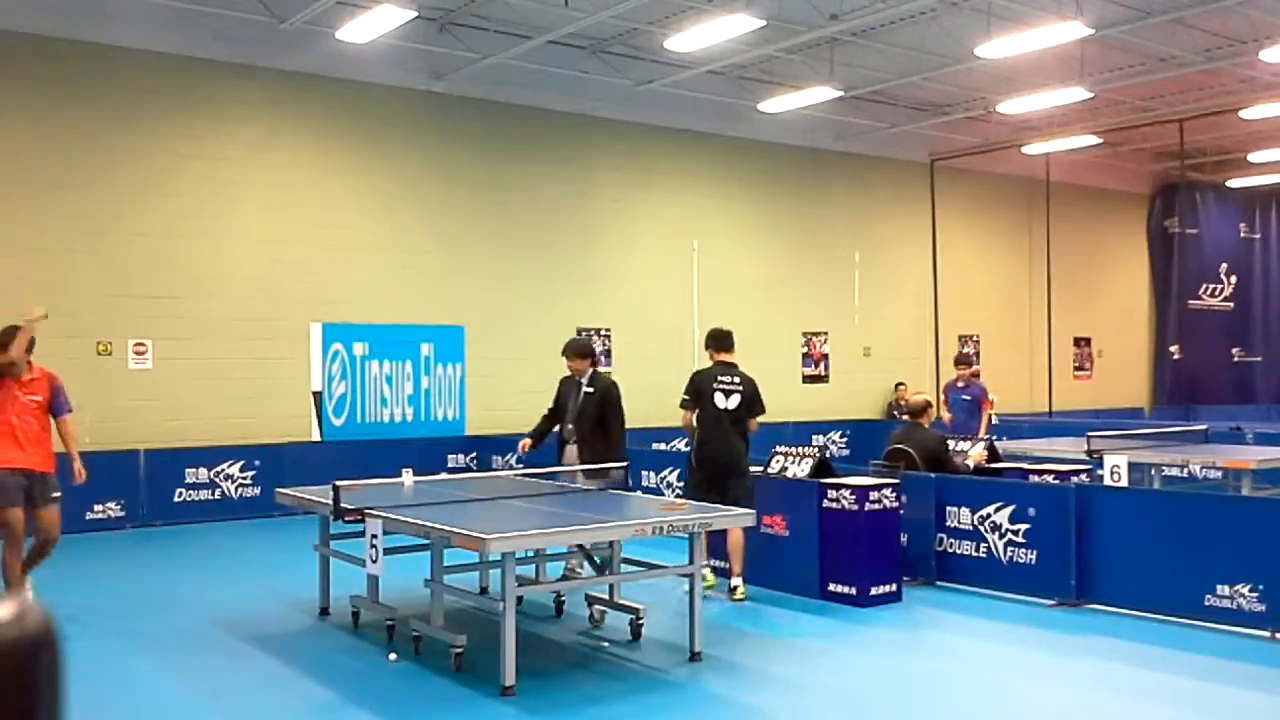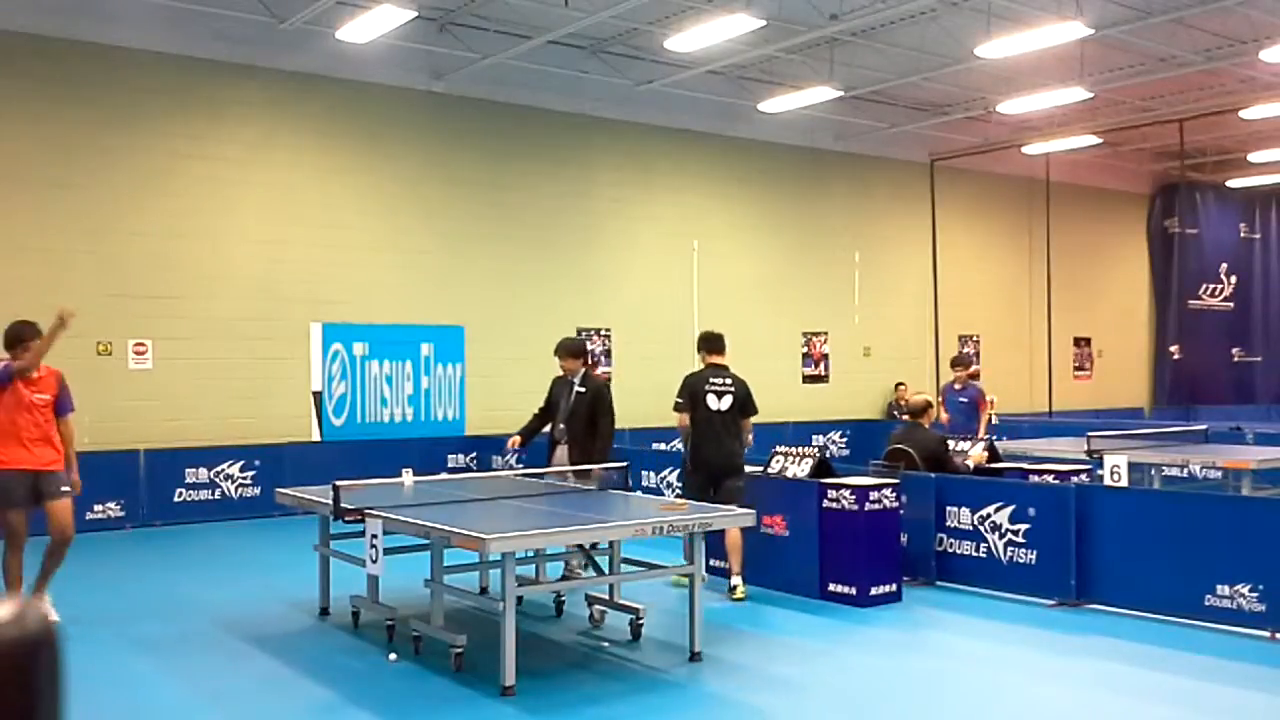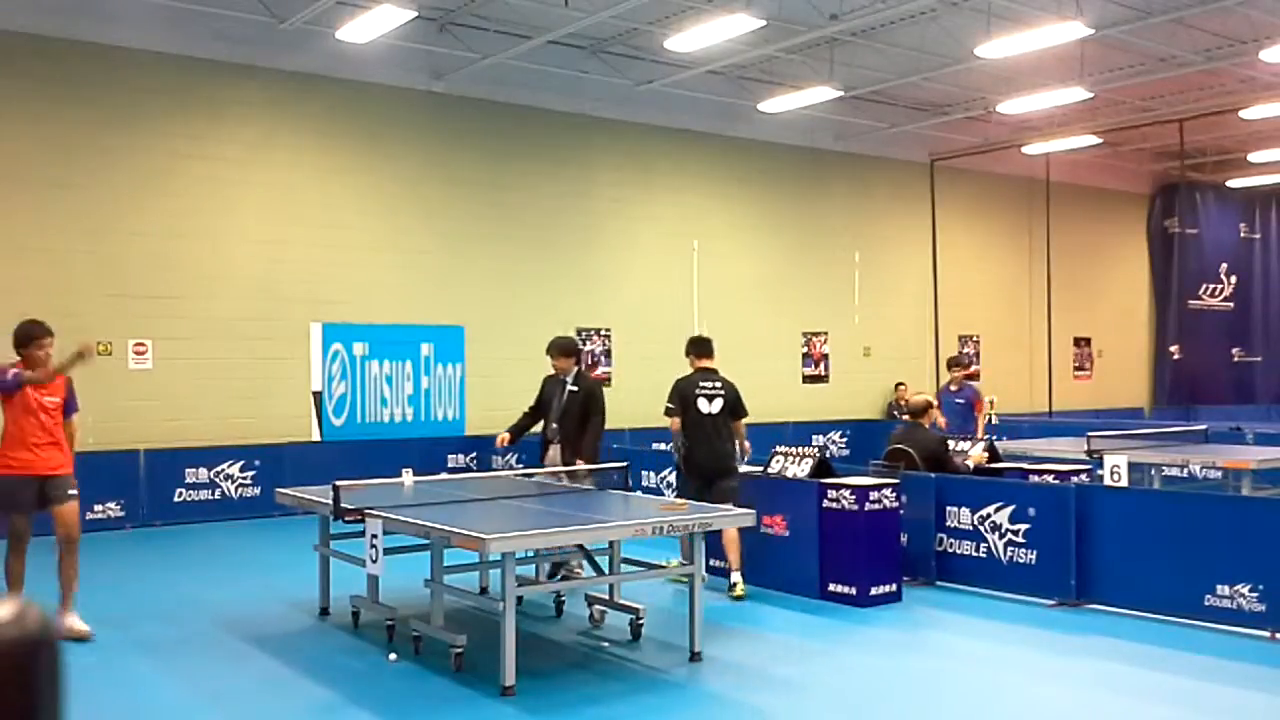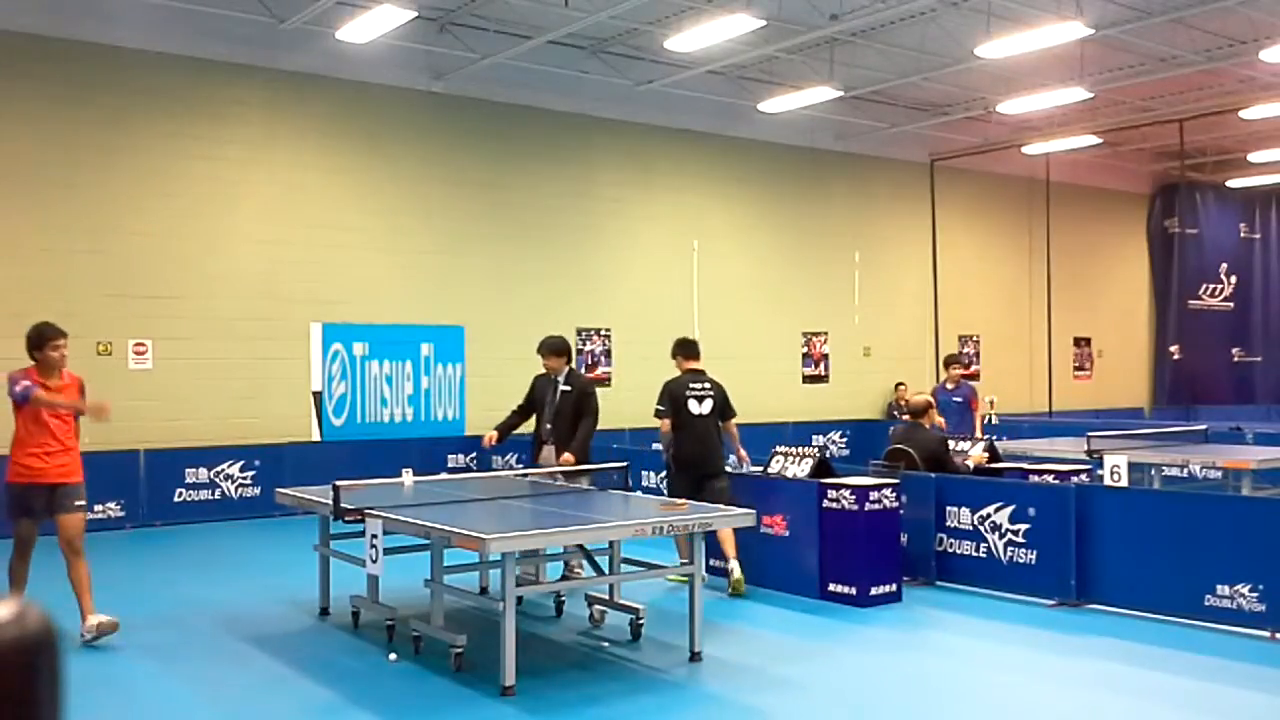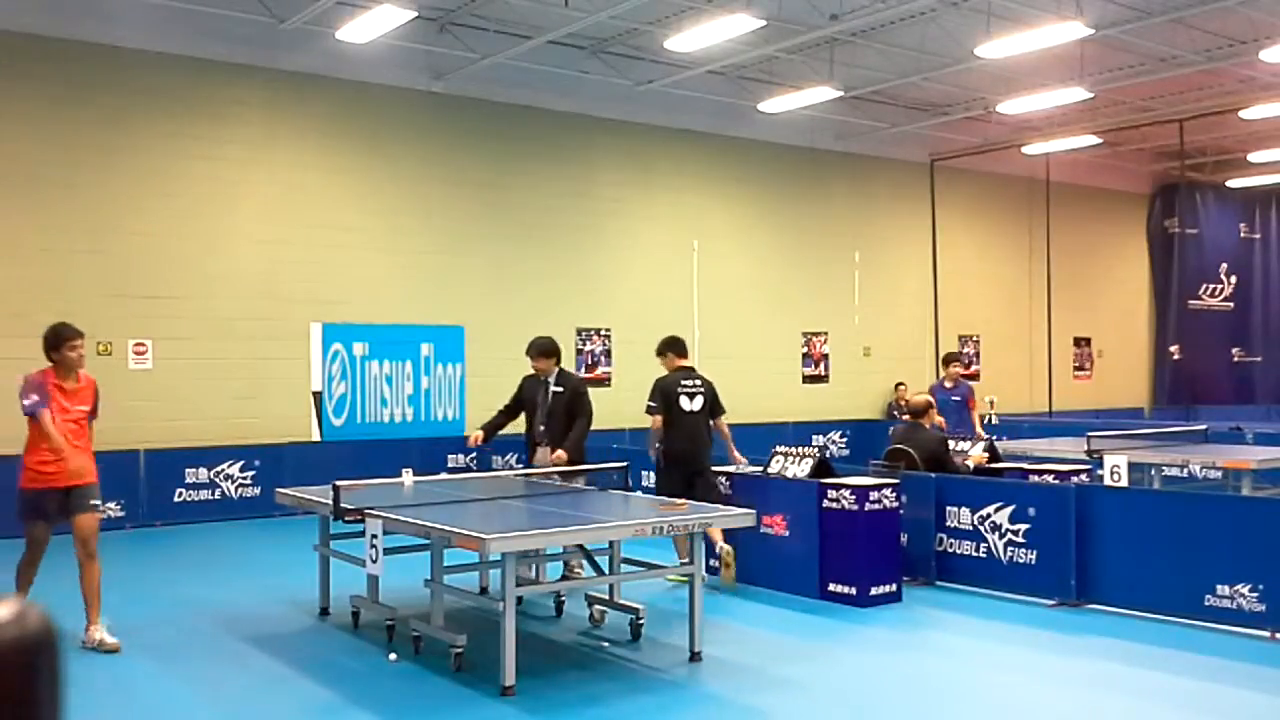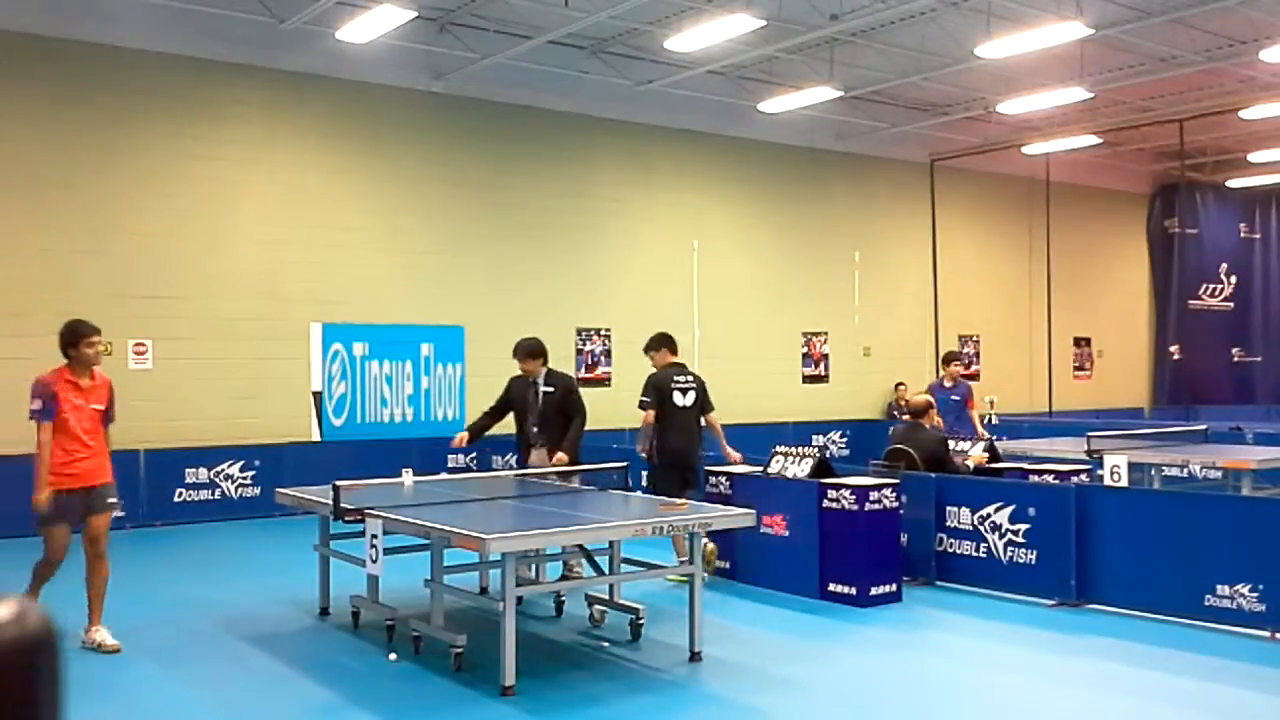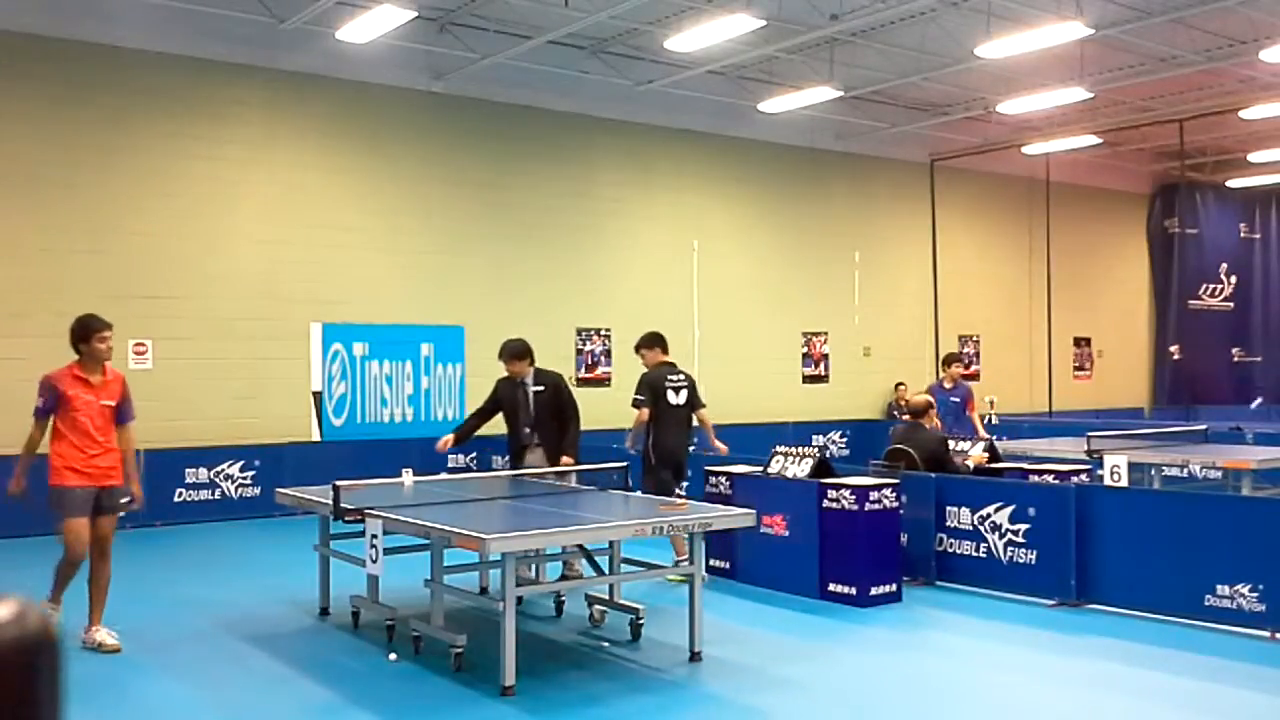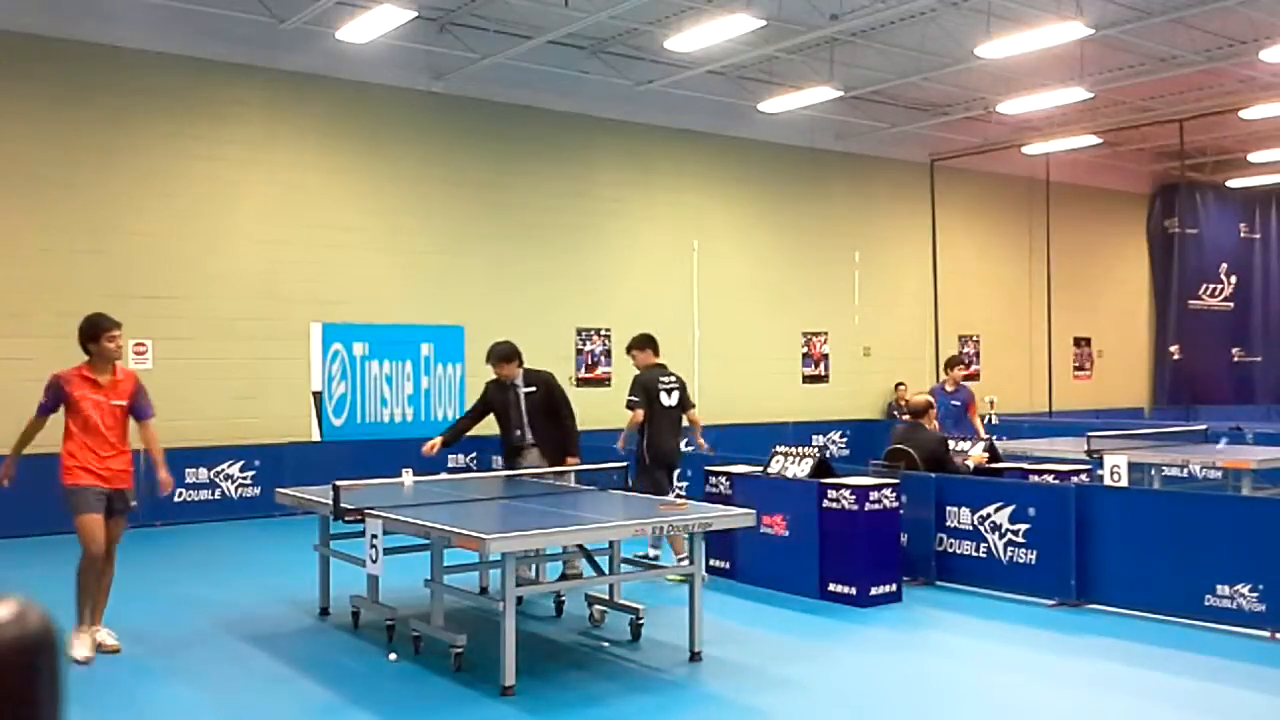
dt=0.1s
person 1, frame 1
left shoulder: (48, 381)
left elbow: (63, 420)
left wrist: (75, 458)
right wrist: (32, 322)
left hip: (42, 467)
left knee: (50, 537)
person 1, frame 2
left shoulder: (56, 378)
left elbow: (65, 425)
right elbow: (28, 365)
left wrist: (73, 467)
right wrist: (56, 328)
left hip: (52, 467)
left knee: (64, 532)
left ankle: (40, 591)
person 1, frame 3
left shoulder: (64, 381)
right elbow: (39, 376)
left wrist: (71, 460)
right wrist: (73, 360)
left hip: (58, 469)
left knee: (71, 537)
left ankle: (67, 613)
person 1, frame 4
left shoulder: (75, 383)
right shoulder: (21, 380)
right elbow: (45, 402)
right wrist: (87, 407)
left hip: (67, 477)
right hip: (27, 478)
left knee: (75, 547)
right knee: (24, 548)
left ankle: (89, 620)
person 1, frame 5
left shoulder: (90, 385)
right shoulder: (36, 384)
right elbow: (45, 424)
right wrist: (68, 458)
left hip: (83, 479)
right hip: (41, 481)
left knee: (89, 549)
right knee: (34, 550)
left ankle: (94, 629)
person 1, frame 6
left shoulder: (105, 385)
right shoulder: (48, 385)
right elbow: (43, 436)
left wrist: (113, 479)
right wrist: (42, 485)
left hip: (98, 480)
right hip: (60, 484)
left knee: (98, 552)
right knee: (55, 555)
left ankle: (94, 628)
right ankle: (30, 599)
person 1, frame 7
left shoulder: (118, 382)
right shoulder: (56, 381)
left elbow: (124, 433)
right elbow: (38, 430)
left wrist: (133, 479)
right wrist: (19, 474)
left hip: (110, 479)
right hip: (71, 480)
left knee: (102, 552)
right knee: (76, 553)
left ankle: (94, 628)
right ankle: (53, 603)
person 1, frame 8
left shoulder: (131, 381)
right shoulder: (65, 381)
left elbow: (147, 426)
right elbow: (38, 421)
left wrist: (160, 467)
left hip: (120, 479)
right hip: (83, 478)
left knee: (107, 554)
right knee: (93, 550)
left ankle: (94, 626)
right ankle: (82, 627)
person 2, frame 1
left shoulder: (700, 378)
right shoulder: (748, 382)
left elbow: (686, 420)
right elbow: (753, 426)
left hip: (705, 458)
right hip: (736, 460)
left ankle: (703, 570)
right ankle: (736, 582)
person 2, frame 2
left shoulder: (692, 381)
right shoulder: (739, 383)
left elbow: (683, 422)
right elbow: (747, 425)
left wrist: (687, 442)
right wrist: (745, 438)
left hip: (700, 459)
right hip: (731, 461)
right ankle: (736, 581)
person 2, frame 3
left shoulder: (683, 385)
right shoulder: (728, 386)
left elbow: (675, 426)
right elbow: (739, 427)
left wrist: (678, 447)
right wrist: (742, 444)
left hip: (693, 462)
right hip: (723, 462)
left ankle: (688, 567)
right ankle: (736, 578)
person 2, frame 4
left shoulder: (672, 387)
right shoulder: (716, 387)
left elbow: (665, 427)
right elbow: (729, 426)
left wrist: (666, 449)
right wrist: (739, 450)
left hip: (683, 462)
right hip: (713, 462)
left ankle: (687, 565)
right ankle: (733, 566)
person 2, frame 5
left shoulder: (663, 384)
right shoulder: (706, 384)
left elbow: (657, 424)
right elbow: (720, 423)
left wrist: (653, 447)
right wrist: (732, 451)
left hip: (673, 458)
right hip: (700, 459)
left ankle: (686, 565)
right ankle: (722, 547)
person 2, frame 6
left shoulder: (656, 380)
right shoulder: (696, 380)
left elbow: (649, 418)
right elbow: (711, 418)
left wrist: (642, 442)
right wrist: (725, 447)
left hip: (665, 453)
right hip: (691, 453)
right knee: (687, 504)
left ankle: (685, 564)
right ankle: (704, 543)
person 2, frame 7
left shoulder: (650, 378)
right shoulder: (686, 378)
left elbow: (644, 416)
right elbow: (702, 415)
left wrist: (631, 437)
right wrist: (713, 440)
left hip: (659, 451)
right hip: (681, 450)
right knee: (673, 501)
left ankle: (684, 561)
right ankle: (683, 550)
person 2, frame 8
left shoulder: (643, 380)
right shoulder: (677, 380)
left elbow: (639, 417)
right elbow: (693, 416)
left wrist: (623, 437)
right wrist: (698, 438)
left hip: (652, 451)
right hip: (672, 451)
left ankle: (684, 560)
right ankle: (654, 550)
person 3, frame 1
left shoulder: (605, 386)
right shoulder: (566, 384)
left elbow: (616, 426)
right elbow: (553, 416)
left wrist: (616, 462)
right wrist: (532, 438)
left hip: (591, 457)
right hip: (568, 453)
left ankle: (574, 568)
person 3, frame 2
left shoulder: (597, 386)
right shoulder: (558, 383)
left elbow: (605, 425)
right elbow: (544, 415)
left wrist: (599, 461)
right wrist: (522, 435)
left hip: (582, 457)
right hip: (557, 454)
left ankle: (575, 568)
person 3, frame 3
left shoulder: (589, 385)
right shoulder: (549, 382)
left elbow: (596, 423)
right elbow: (534, 413)
left wrist: (585, 457)
right wrist: (511, 432)
left hip: (573, 457)
right hip: (549, 453)
left ankle: (572, 568)
right ankle: (558, 557)
person 3, frame 4
left shoulder: (582, 384)
right shoulder: (540, 382)
left elbow: (589, 421)
right elbow: (523, 411)
left wrist: (573, 451)
right wrist: (499, 431)
left hip: (569, 456)
right hip: (542, 455)
left ankle: (574, 570)
person 3, frame 5
left shoulder: (573, 384)
right shoulder: (528, 383)
left elbow: (583, 420)
right elbow: (509, 411)
left wrist: (567, 449)
right wrist: (485, 430)
left hip: (563, 457)
right hip: (536, 456)
left ankle: (574, 570)
person 3, frame 6
left shoulder: (563, 383)
right shoulder: (516, 384)
left elbow: (578, 419)
right elbow: (495, 412)
left wrist: (566, 450)
right wrist: (470, 432)
left hip: (558, 457)
right hip: (529, 458)
left ankle: (573, 570)
right ankle: (523, 573)
person 3, frame 7
left shoulder: (553, 381)
right shoulder: (504, 386)
left elbow: (572, 417)
right elbow: (482, 414)
left wrist: (568, 451)
right wrist: (456, 435)
left hip: (553, 457)
right hip: (522, 458)
left ankle: (573, 570)
right ankle: (522, 572)
person 3, frame 8
left shoulder: (543, 381)
right shoulder: (493, 389)
left elbow: (566, 416)
right elbow: (472, 417)
left wrist: (572, 452)
right wrist: (443, 438)
left hip: (551, 455)
right hip: (519, 460)
left ankle: (573, 569)
right ankle: (524, 573)
